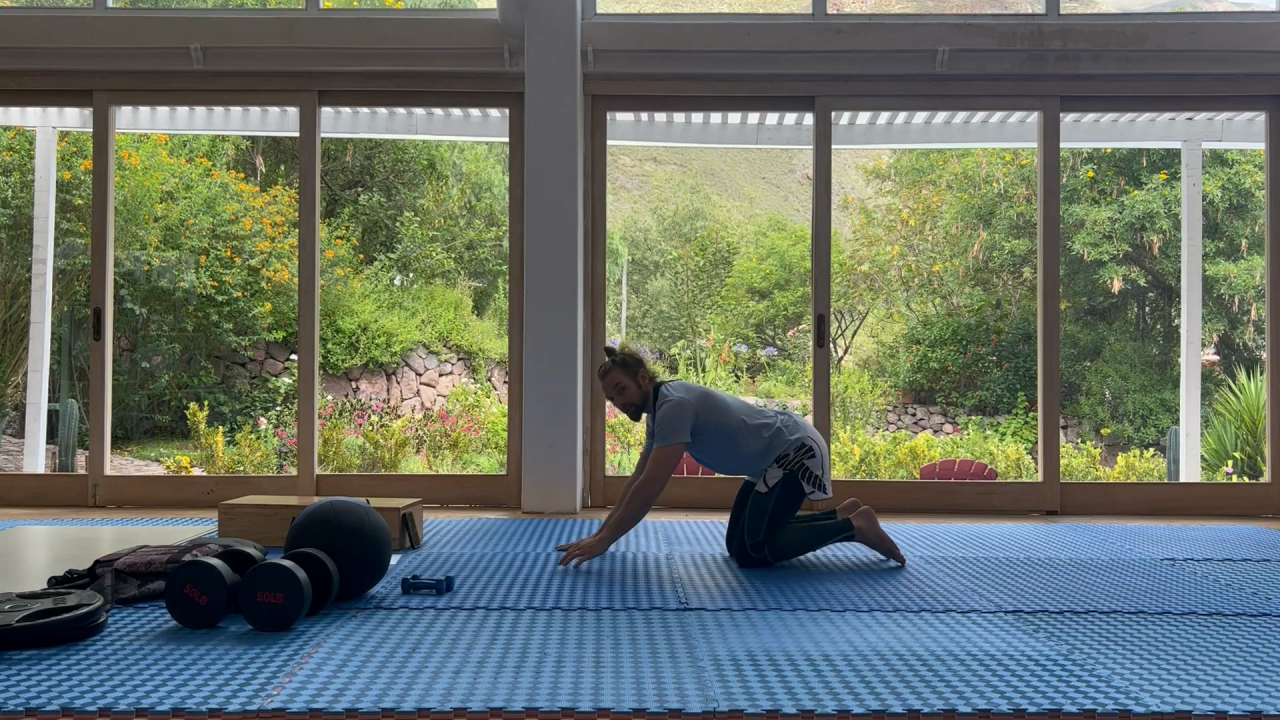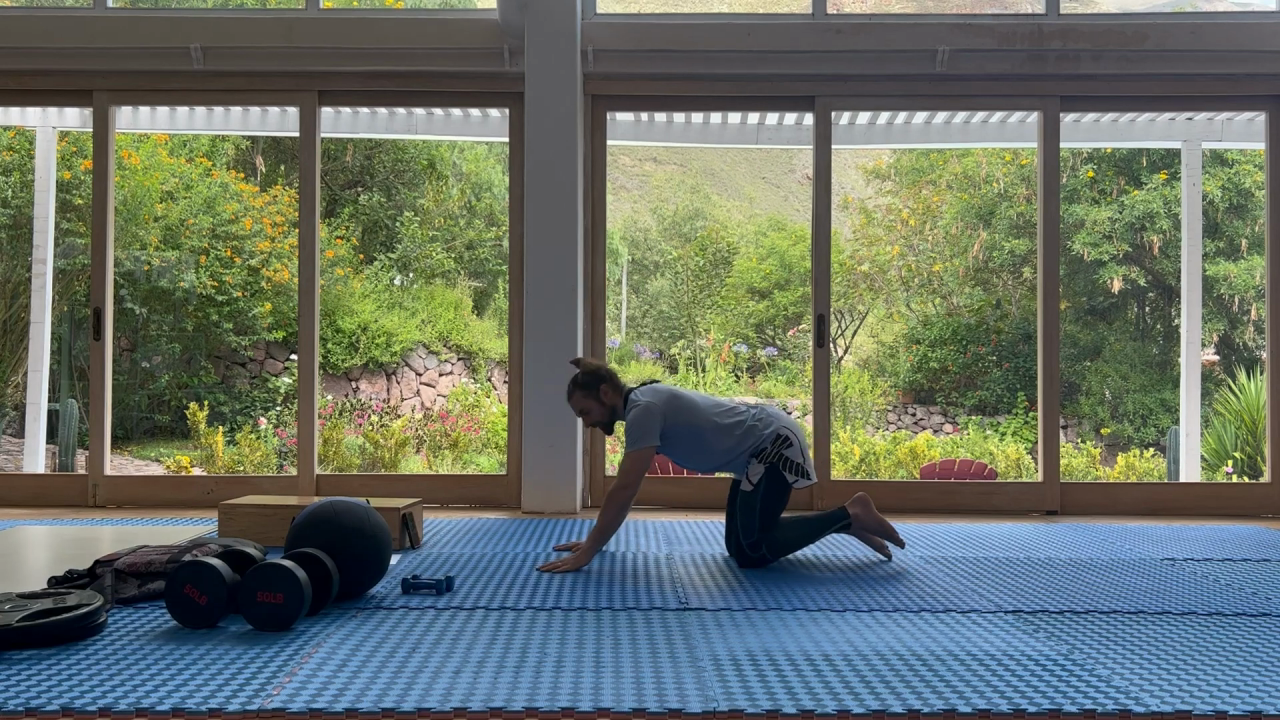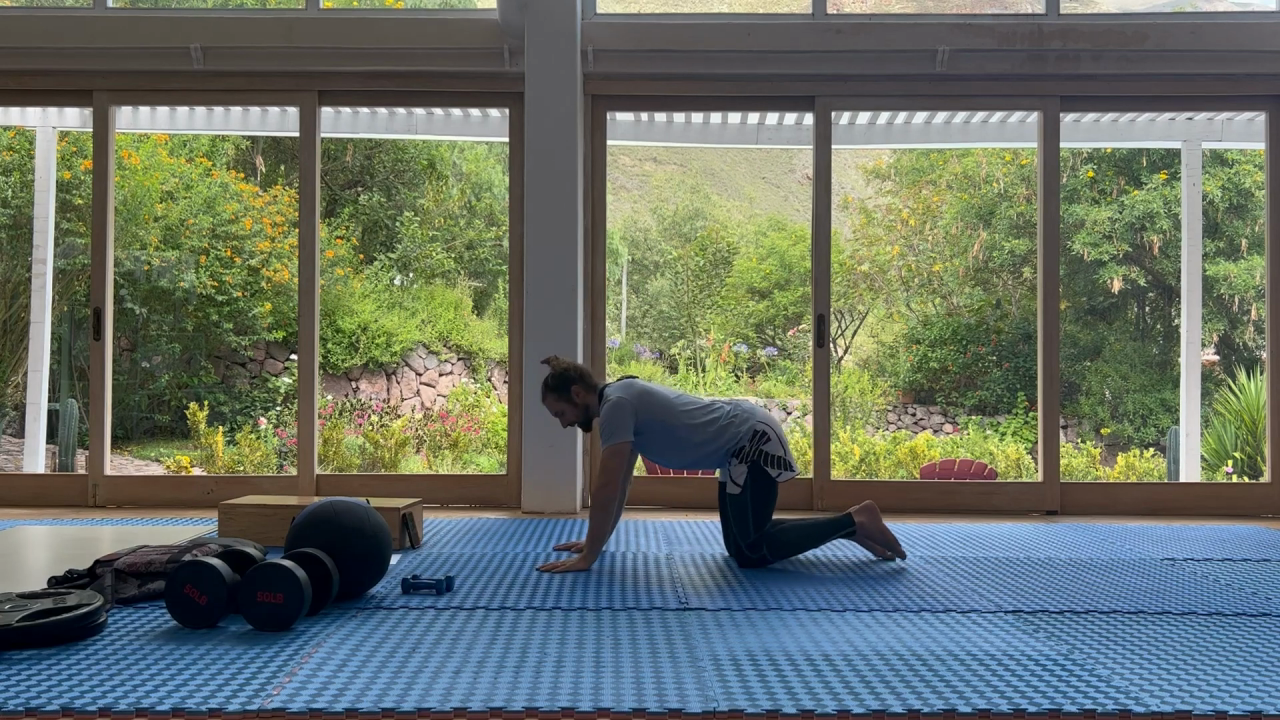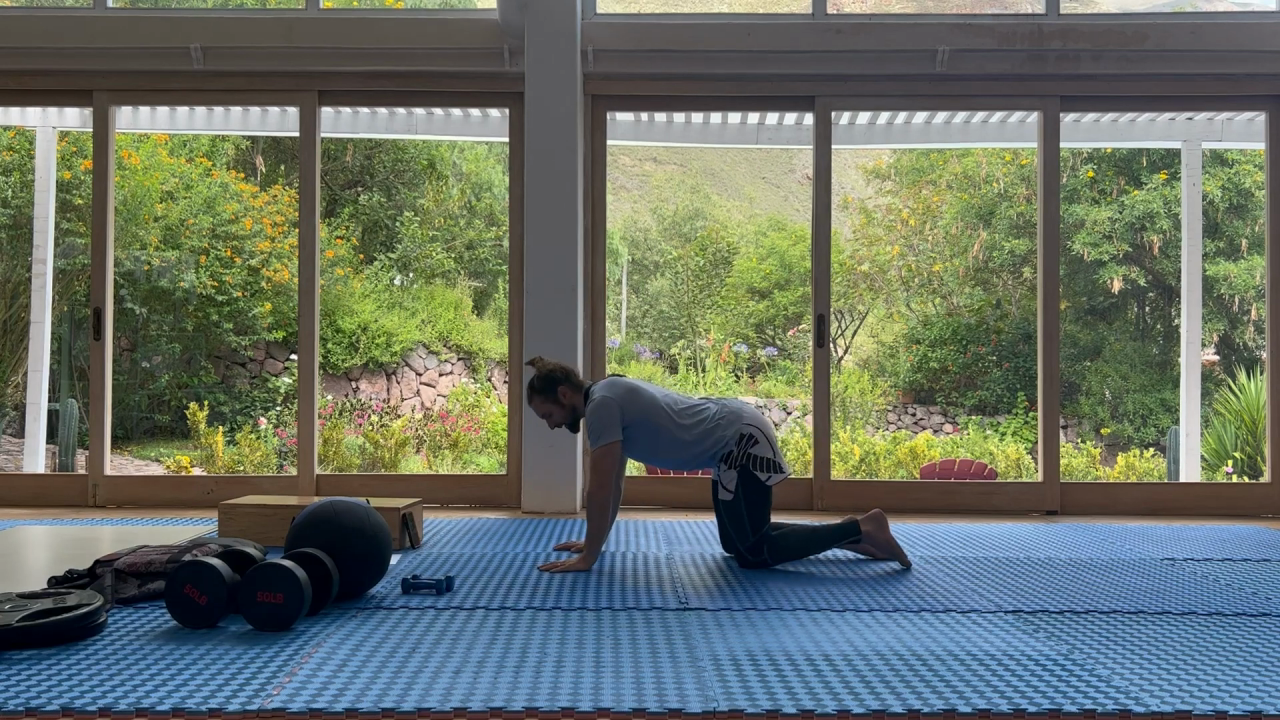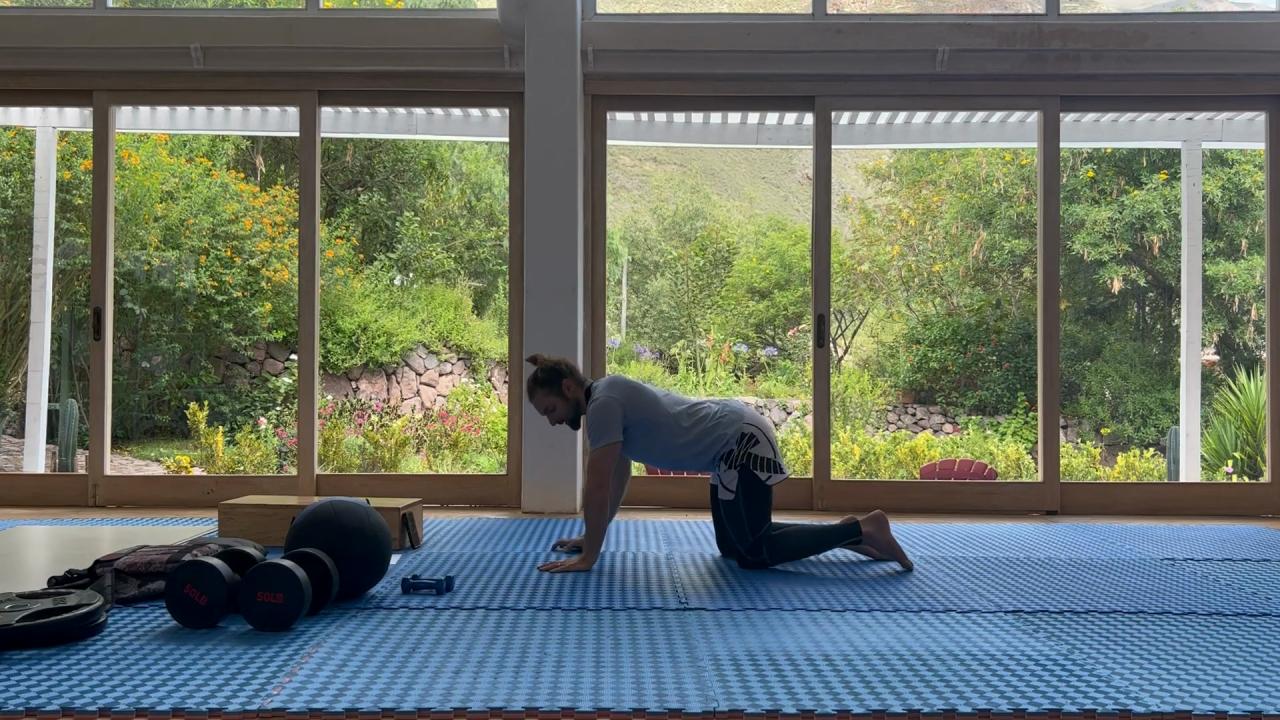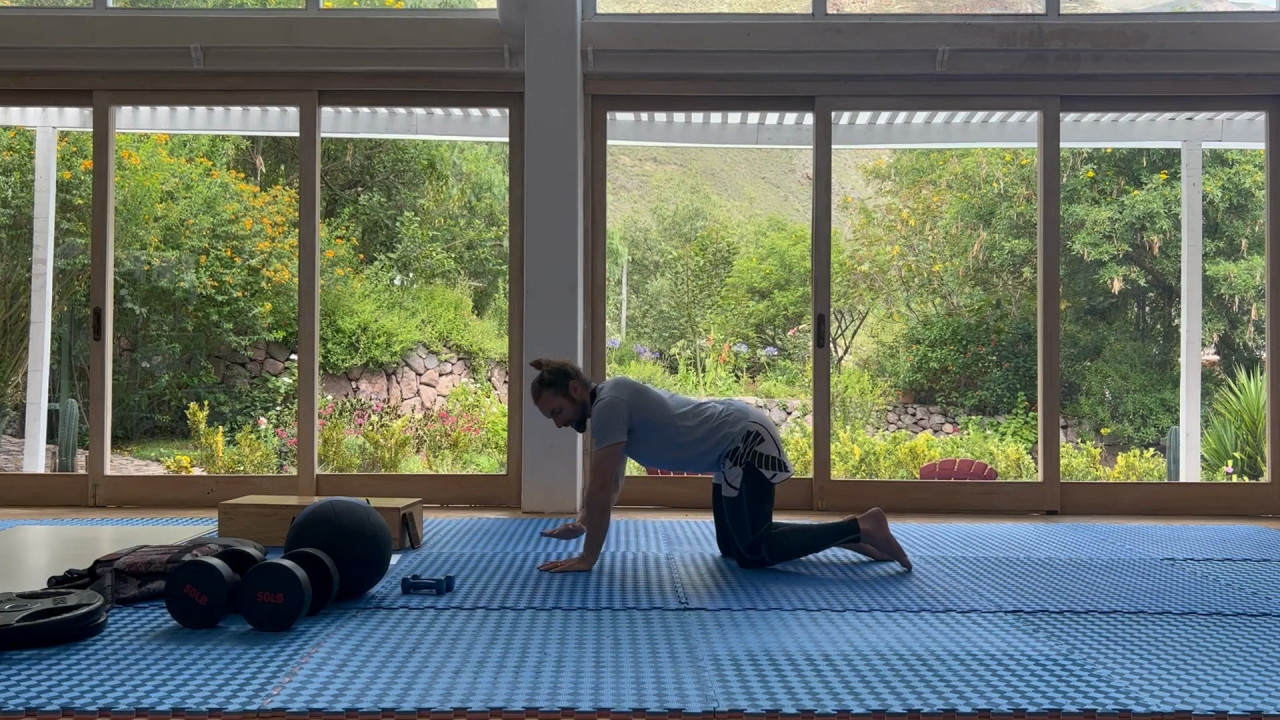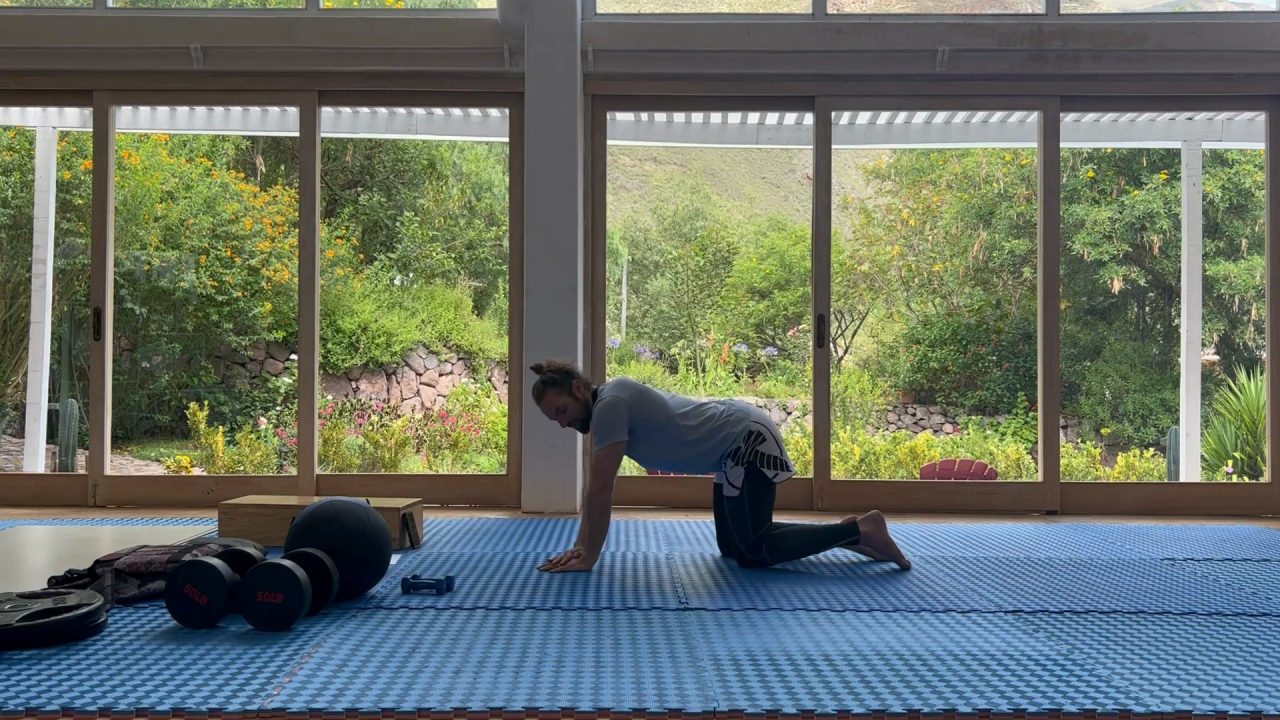
dt=0.3s
person 1, frame 1
left shoulder: (674, 405)
right shoulder: (661, 413)
left elbow: (651, 486)
right elbow: (638, 482)
left wrist: (604, 541)
right wrist: (601, 533)
left hip: (796, 453)
right hip: (780, 456)
left knee: (752, 551)
right knee: (738, 544)
left ankle: (853, 527)
right ankle: (845, 516)
person 1, frame 2
left shoulder: (642, 410)
right shoulder: (642, 405)
left elbow: (623, 491)
right elbow: (625, 489)
left wrist: (588, 552)
right wrist: (592, 540)
left hip: (775, 445)
right hip: (762, 448)
left knee: (750, 552)
right knee: (739, 544)
left ankle: (849, 515)
right ankle: (846, 517)
person 1, frame 3
left shoulder: (616, 406)
right shoulder: (623, 398)
left elbow: (606, 488)
right elbow: (619, 484)
left wrist: (589, 555)
right wrist: (595, 540)
left hip: (753, 439)
right hip: (745, 438)
left knee: (753, 553)
right knee: (741, 542)
left ankle: (856, 521)
right ankle: (849, 524)
person 1, frame 4
left shoulder: (600, 405)
right shoulder: (612, 395)
left elbow: (600, 489)
right elbow: (614, 483)
left wrist: (588, 556)
right wrist: (595, 540)
left hip: (742, 441)
right hip: (735, 433)
left knee: (754, 553)
right knee: (737, 542)
left ankle: (861, 529)
right ankle: (847, 531)
person 1, frame 5
left shoulder: (602, 405)
right shoulder: (609, 398)
left elbow: (597, 488)
right elbow: (617, 479)
left wrist: (588, 557)
right wrist: (592, 536)
left hip: (742, 442)
right hip: (733, 440)
left knee: (753, 554)
right knee: (731, 544)
left ankle: (861, 529)
right ankle: (845, 533)
person 1, frame 6
left shoulder: (608, 405)
right shoulder: (611, 400)
left elbow: (598, 489)
right elbow: (611, 484)
left wrist: (588, 558)
right wrist: (581, 524)
left hip: (746, 440)
right hip: (735, 440)
left knee: (752, 553)
right knee: (732, 544)
left ankle: (859, 526)
right ankle: (845, 533)
person 1, frame 7
left shoulder: (609, 406)
right shoulder: (609, 405)
left elbow: (600, 490)
right elbow: (601, 486)
left wrist: (588, 557)
right wrist: (579, 543)
left hip: (747, 439)
right hip: (737, 440)
left knee: (752, 553)
right knee: (731, 544)
left ankle: (858, 530)
right ankle: (845, 531)
